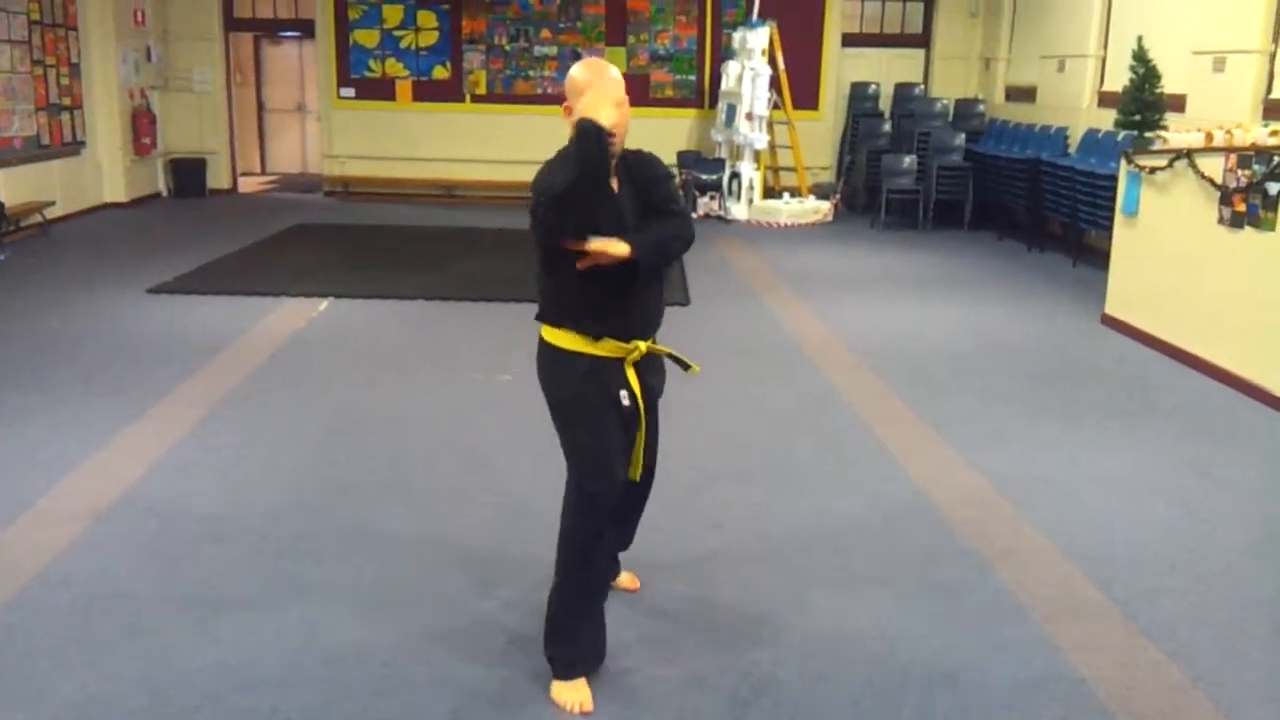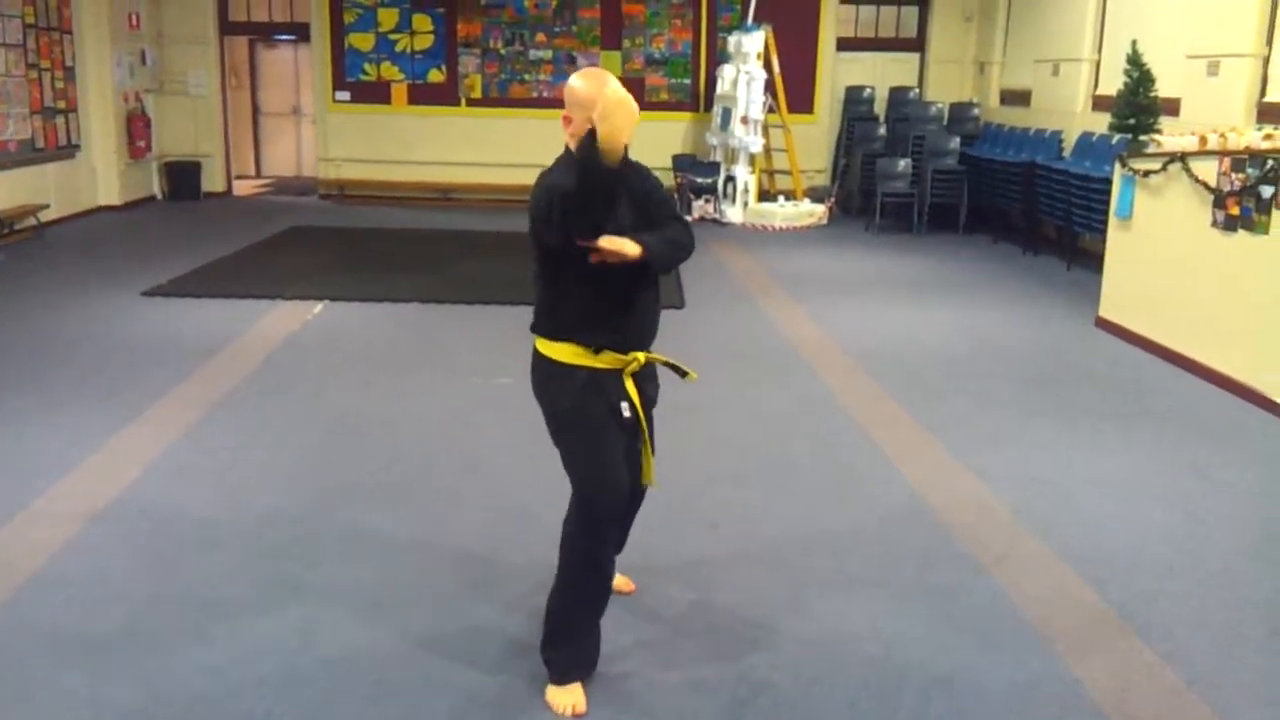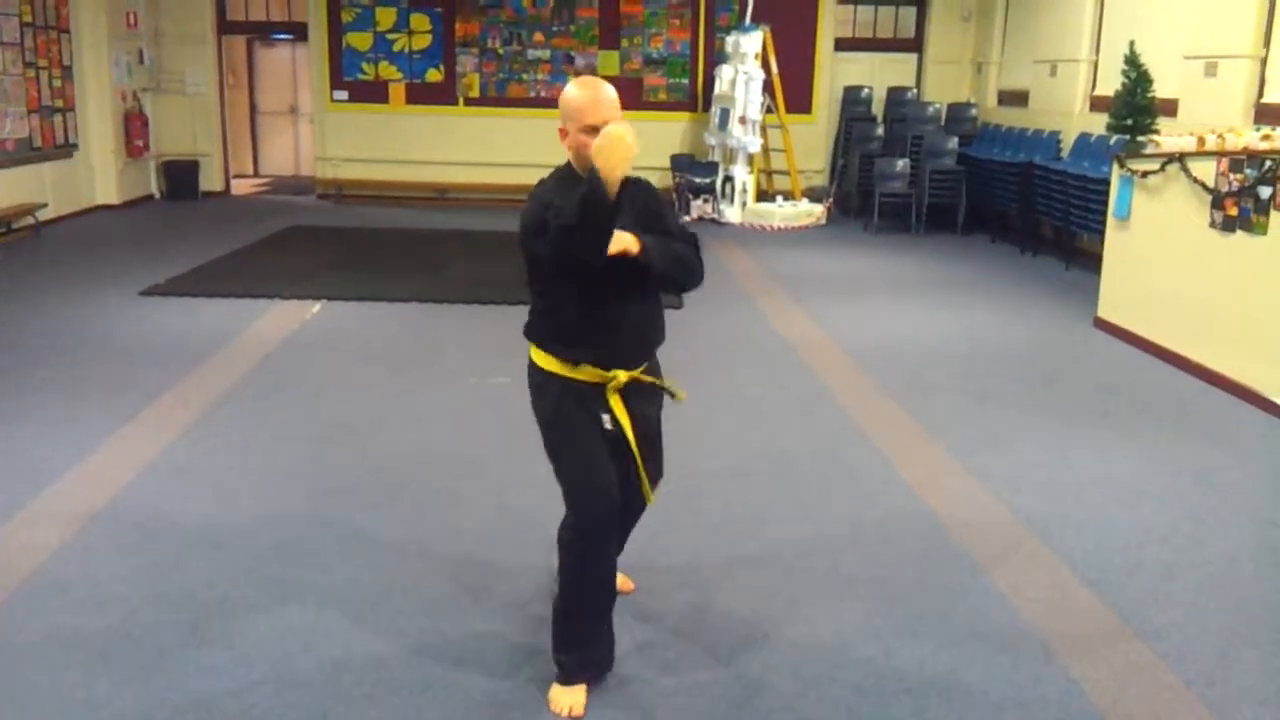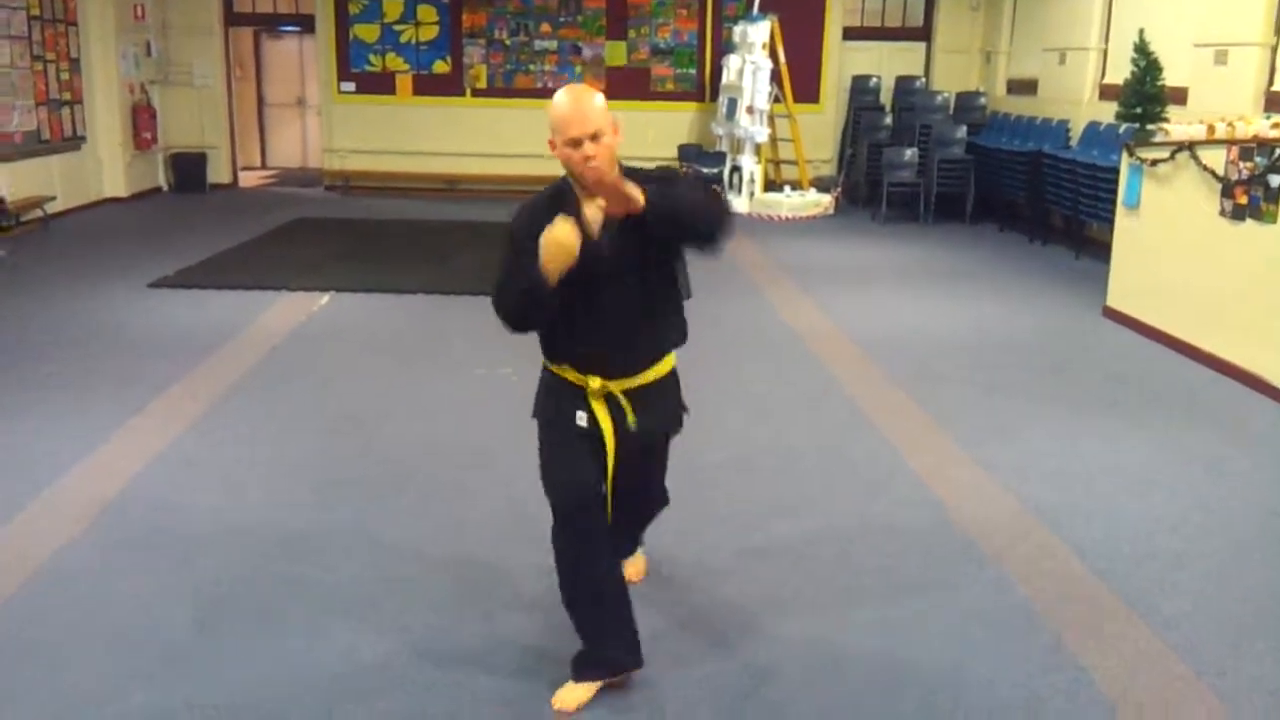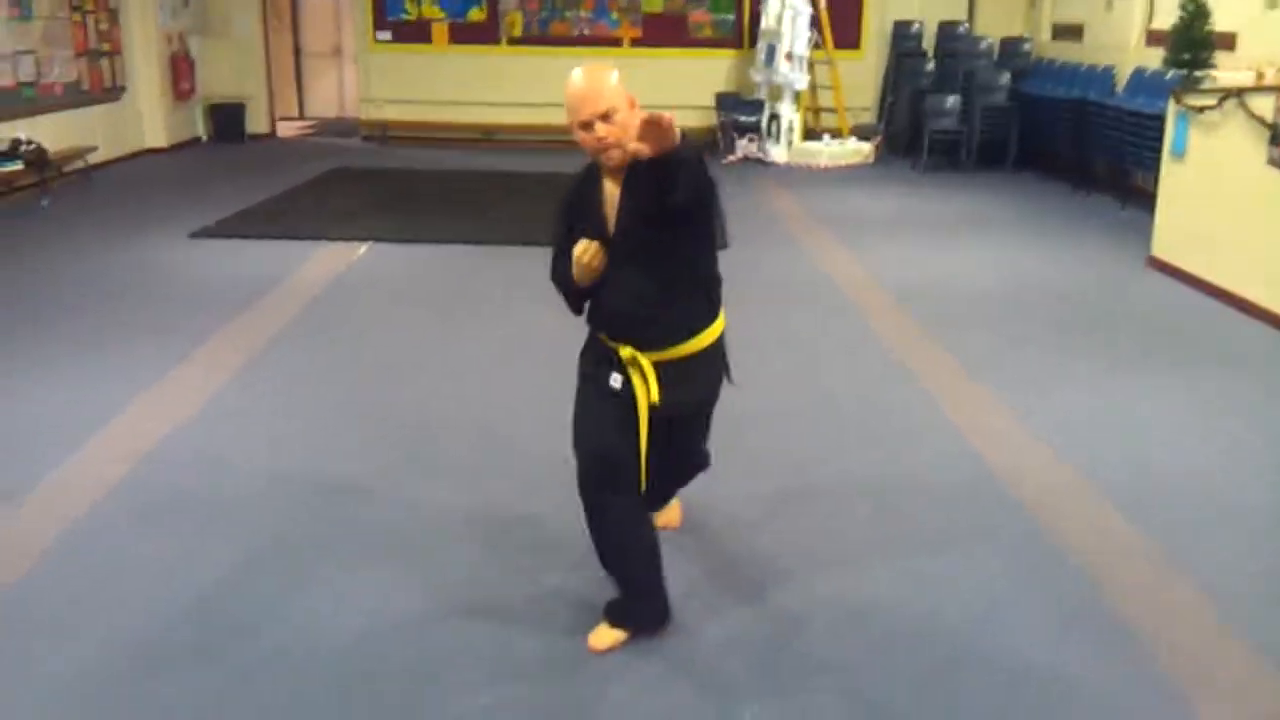
dt=0.2s
person 1, frame 1
left shoulder: (645, 169)
right shoulder: (559, 177)
left elbow: (678, 229)
right elbow: (576, 214)
left wrist: (628, 247)
right wrist: (594, 134)
left hip: (636, 355)
right hip: (578, 361)
left knee: (633, 473)
right knee: (594, 488)
left ankle: (605, 561)
right ankle: (570, 657)
person 1, frame 2
left shoulder: (635, 179)
right shoulder: (558, 186)
left elbow: (680, 238)
right elbow: (586, 217)
left wrist: (637, 246)
right wrist: (608, 148)
left hip: (629, 365)
right hip: (573, 372)
left knee: (629, 481)
right knee: (600, 496)
left ankle: (600, 564)
right ankle: (567, 661)
person 1, frame 3
left shoulder: (643, 200)
right shoulder: (550, 200)
left elbow: (688, 270)
right elbow: (563, 255)
left wrist: (639, 248)
right wrist: (601, 185)
left hip: (635, 380)
right hip: (568, 387)
left knee: (634, 487)
right knee: (590, 510)
left ankle: (601, 562)
right ankle: (581, 661)
person 1, frame 4
left shoulder: (651, 195)
right shoulder: (538, 215)
left elbow: (709, 221)
right elbow: (513, 310)
left wrist: (644, 203)
right wrist: (543, 272)
left hip: (646, 388)
right hip: (570, 389)
left knee: (640, 495)
right knee: (576, 514)
left ankle: (618, 547)
right ankle: (606, 654)
person 1, frame 5
left shoulder: (672, 166)
right shoulder: (579, 196)
left elbow: (684, 177)
right elbow: (569, 281)
left wrist: (664, 148)
right wrist: (579, 275)
left hip: (688, 355)
right hip: (613, 352)
left knee: (677, 456)
right knee: (601, 468)
left ankle: (657, 492)
right ankle: (639, 605)
